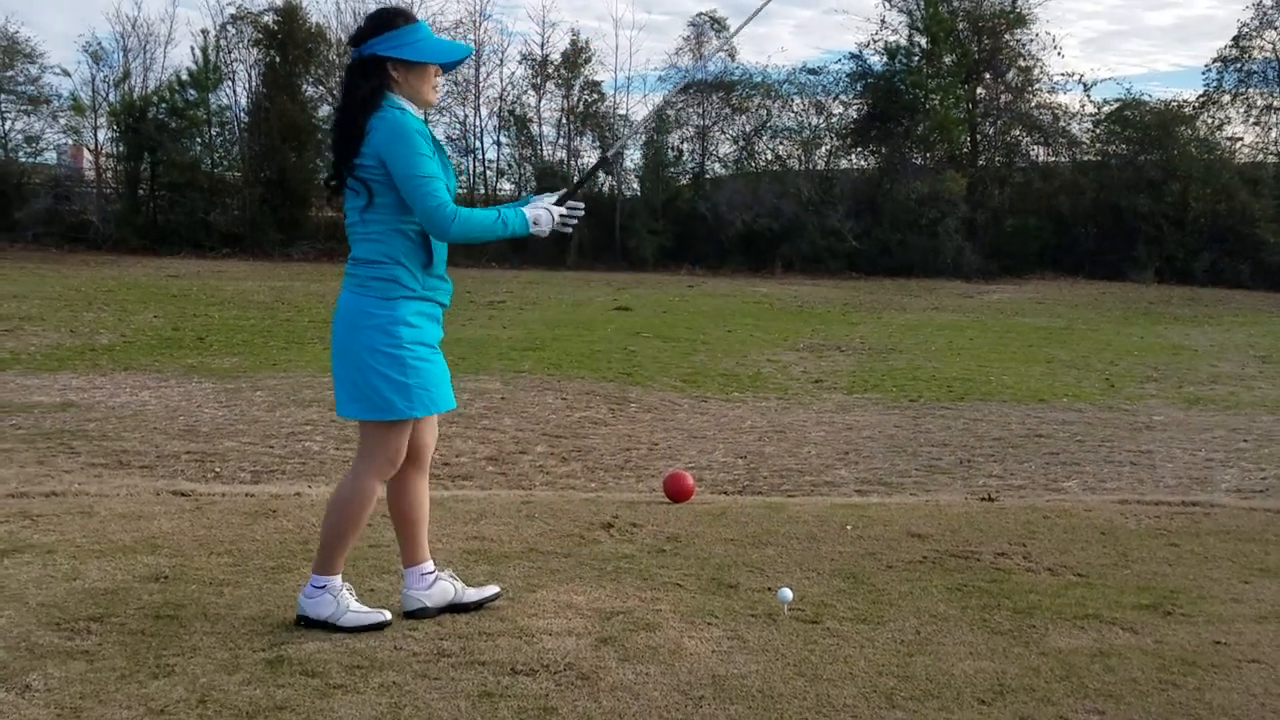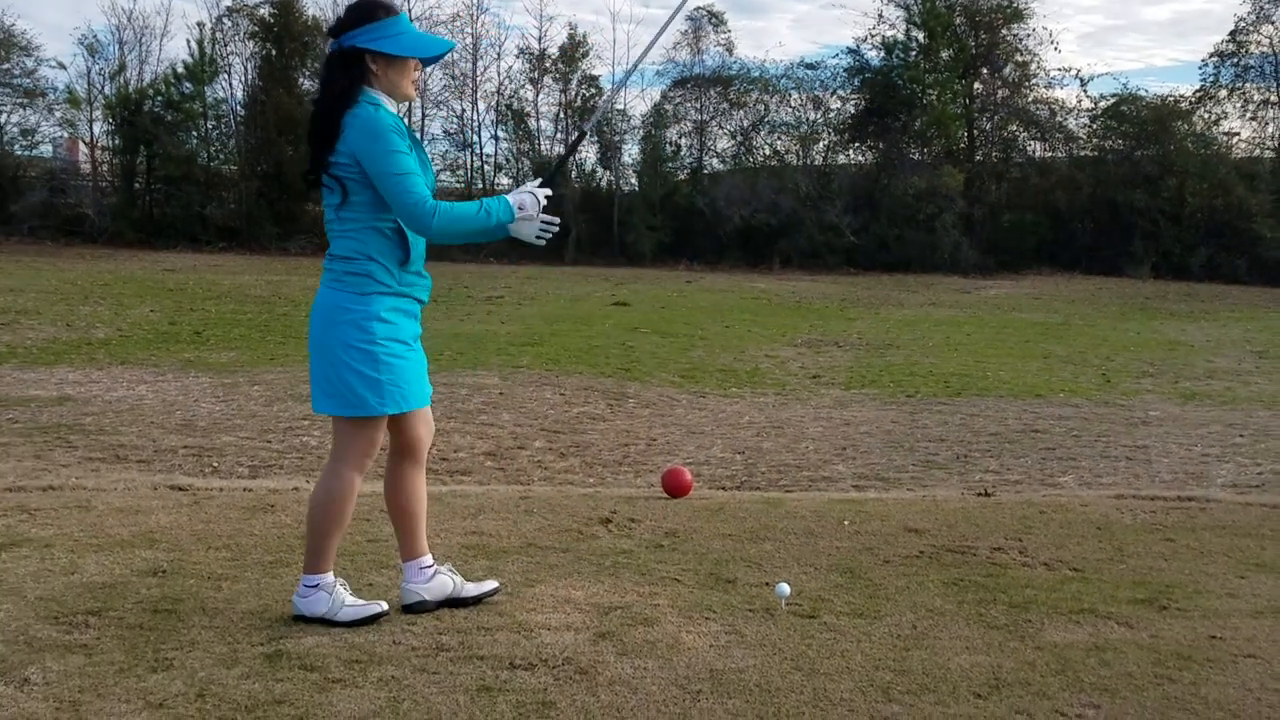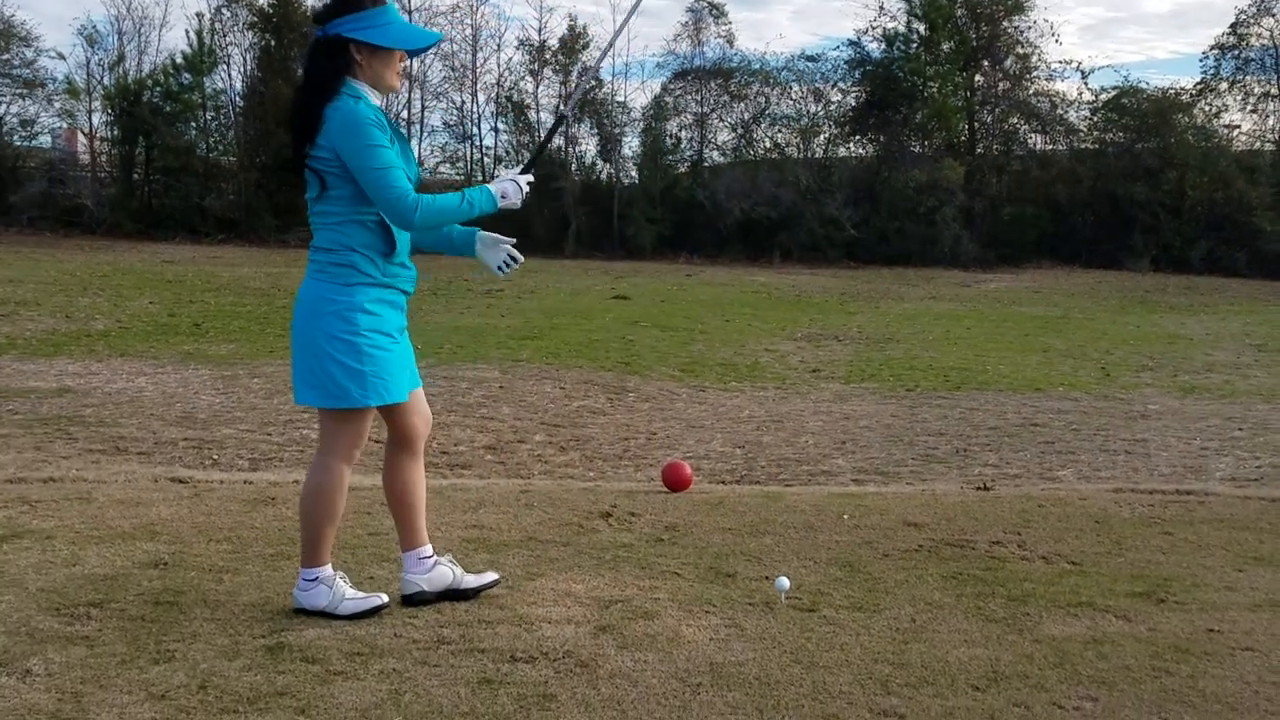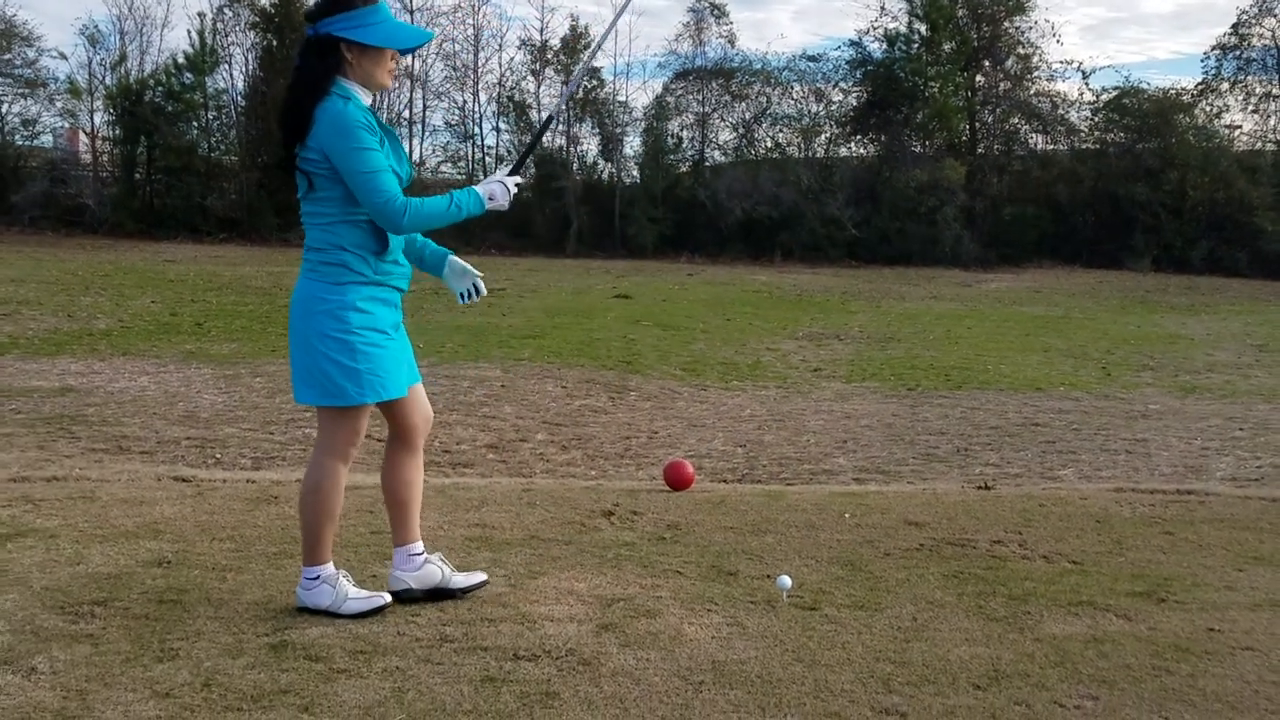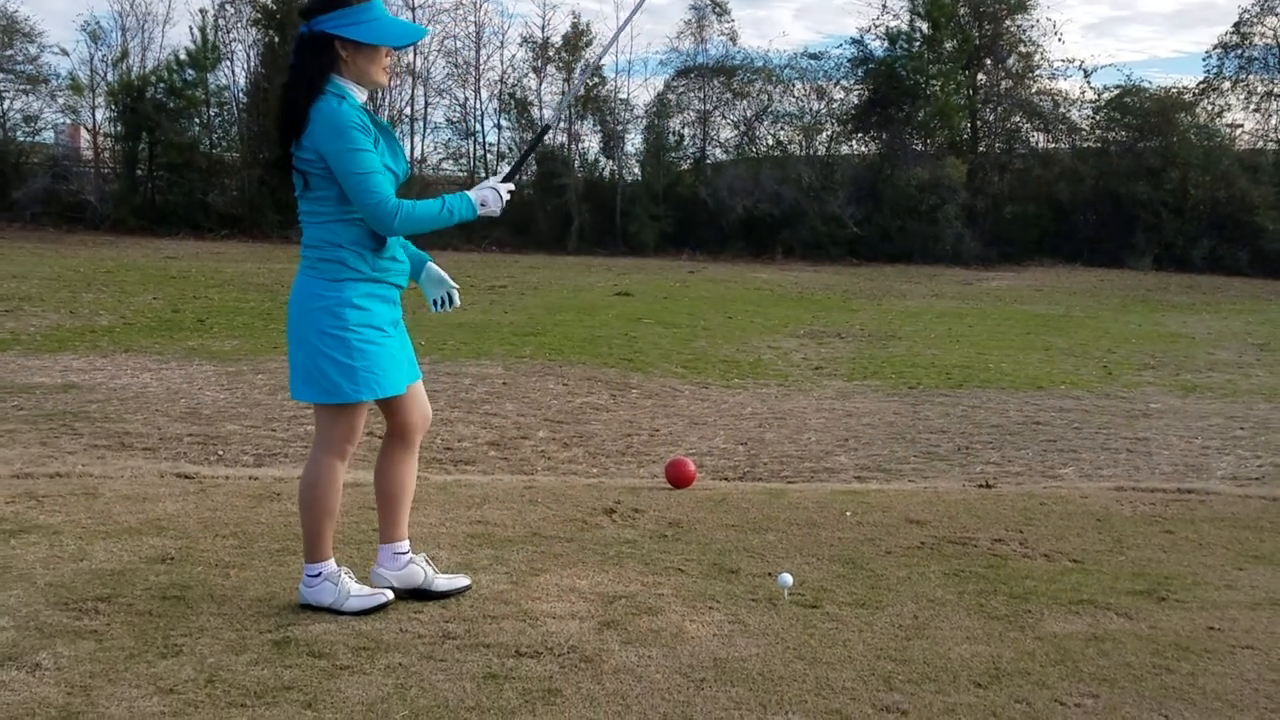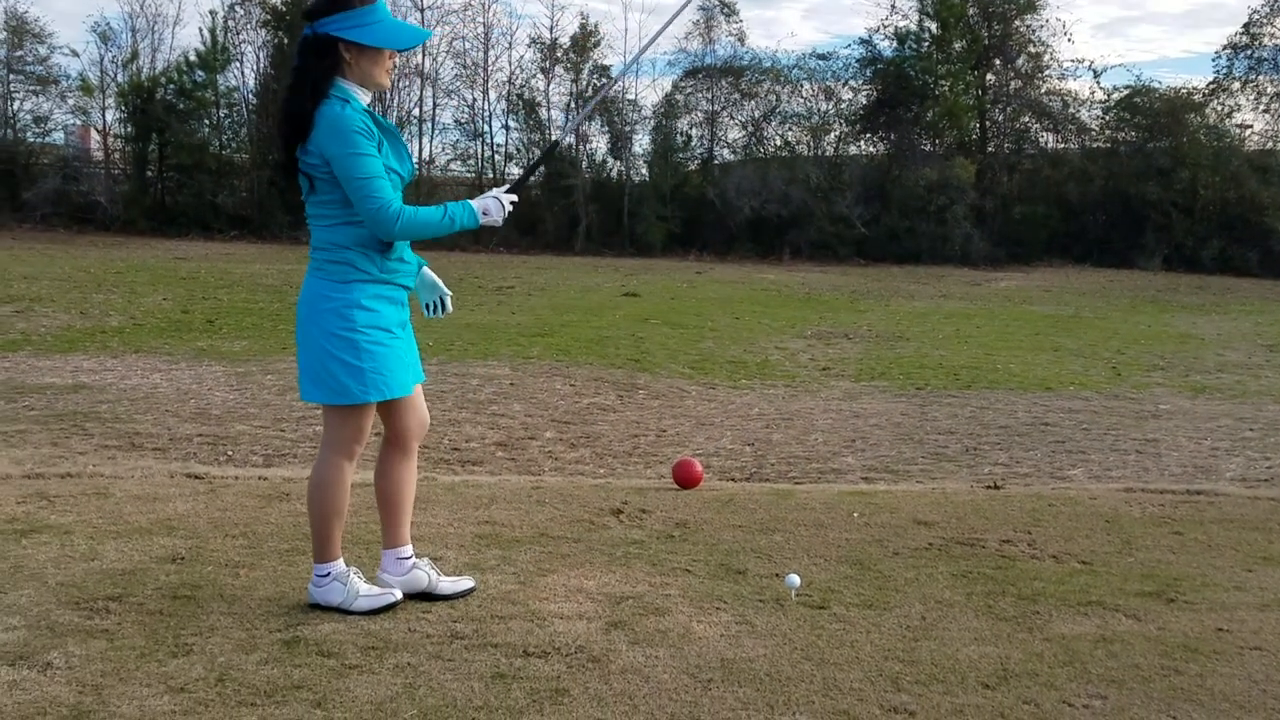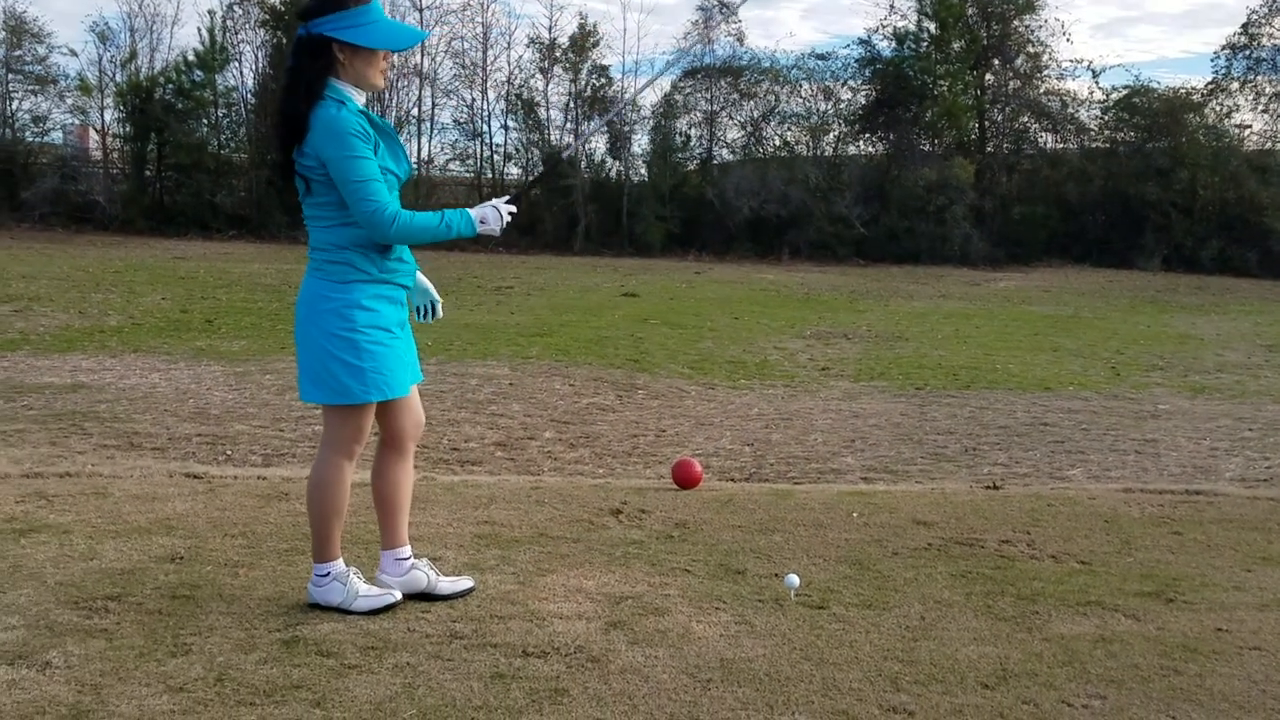
dt=0.1s
person 1, frame 1
left shoulder: (381, 130)
right shoulder: (396, 128)
left elbow: (424, 226)
right elbow: (444, 222)
left wrist: (522, 218)
right wrist: (523, 216)
left hip: (398, 313)
right hip: (392, 315)
left knee: (416, 451)
right knee: (381, 458)
left ankle: (424, 582)
right ankle: (321, 590)
person 1, frame 2
left shoulder: (362, 124)
right shoulder: (372, 123)
left elbow: (407, 220)
right elbow: (425, 217)
left wrist: (505, 221)
right wrist: (506, 205)
left hip: (378, 308)
right hip: (368, 310)
left knee: (413, 443)
right knee: (355, 455)
left ankle: (422, 576)
right ankle: (315, 588)
person 1, frame 3
left shoulder: (354, 114)
right shoulder: (352, 116)
left elbow: (385, 217)
right elbow: (406, 210)
left wrist: (473, 239)
right wrist: (491, 195)
left hip: (373, 302)
right hip: (351, 304)
left knee: (412, 430)
right knee: (343, 446)
left ankle: (422, 567)
right ankle: (314, 582)
person 1, frame 4
left shoulder: (345, 114)
right shoulder: (341, 117)
right elbow: (394, 212)
left wrist: (443, 262)
right wrist: (479, 198)
left hip: (368, 301)
right hip: (344, 302)
left knee: (414, 425)
right knee: (339, 445)
left ankle: (411, 563)
right ankle: (317, 580)
person 1, frame 5
left shoulder: (345, 112)
right shoulder: (336, 116)
right elbow: (383, 213)
left wrist: (419, 267)
right wrist: (471, 203)
left hip: (370, 297)
right hip: (344, 300)
left knee: (411, 422)
right knee: (338, 440)
left ankle: (395, 561)
right ankle: (319, 577)
person 1, frame 6
left shoulder: (351, 115)
right shoulder: (340, 119)
right elbow: (385, 218)
left wrist: (418, 272)
right wrist: (474, 212)
left hip: (377, 298)
right hip: (351, 301)
left knee: (408, 428)
right knee: (346, 442)
left ankle: (398, 564)
right ankle: (328, 577)
person 1, frame 7
left shoulder: (348, 116)
right shoulder: (336, 122)
right elbow: (381, 220)
left wrist: (410, 275)
right wrist: (470, 220)
left hip: (377, 298)
right hip: (351, 302)
left knee: (404, 429)
right knee: (345, 441)
left ankle: (398, 564)
right ankle: (328, 576)
